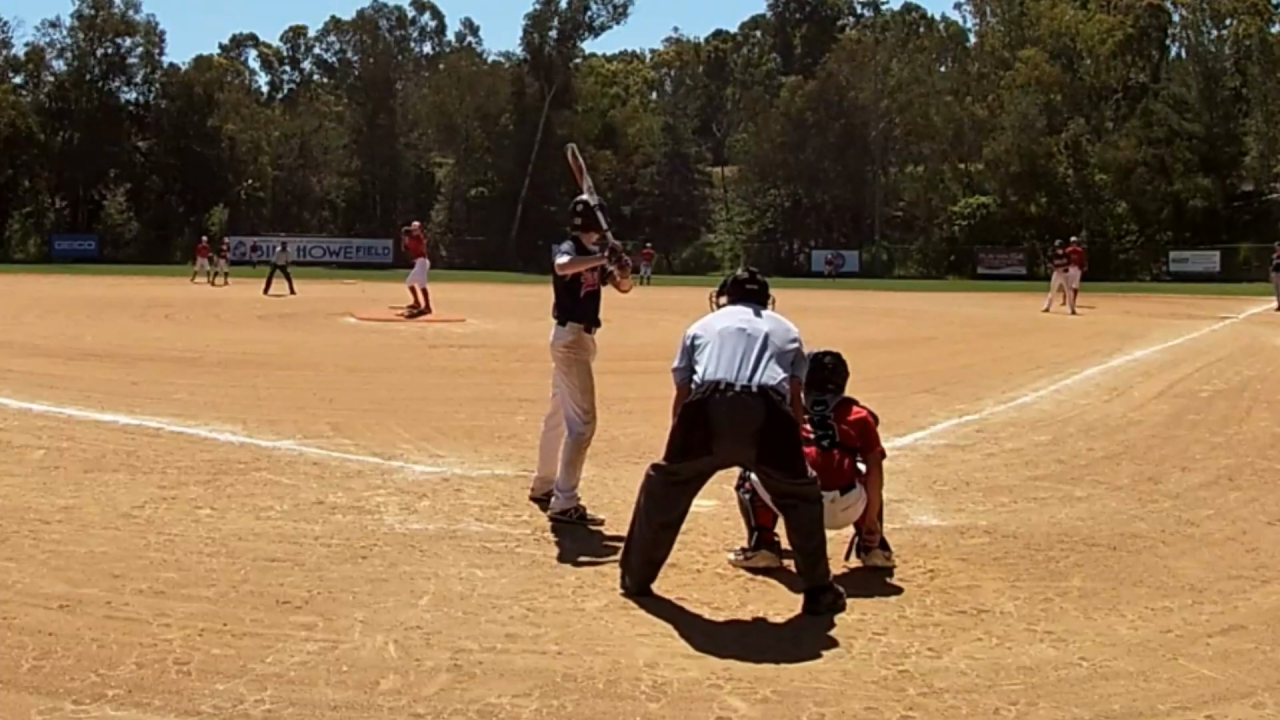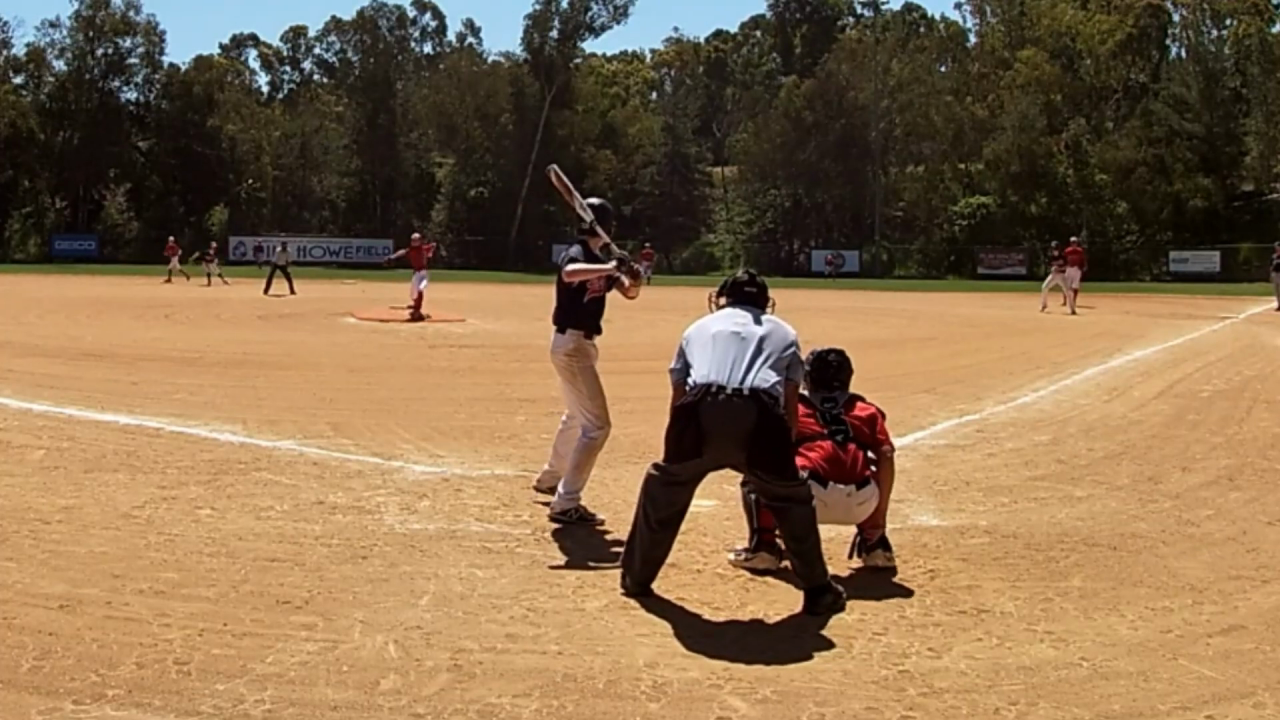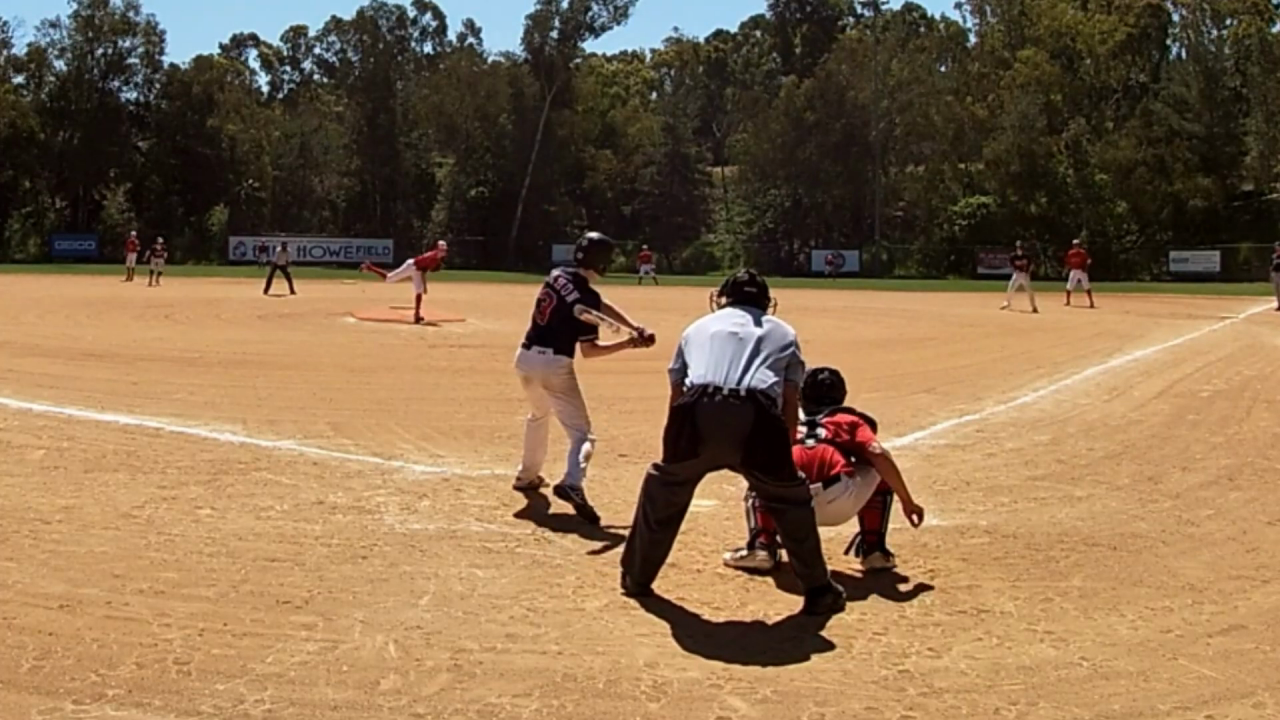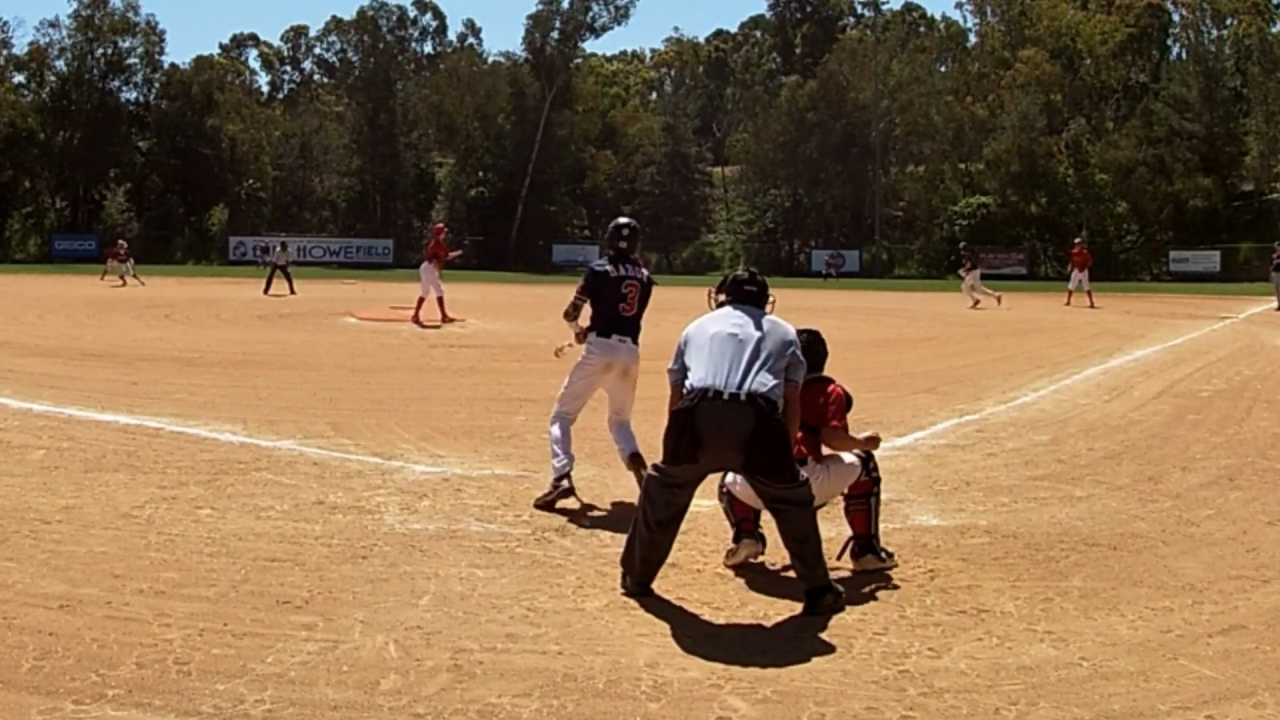
dt=0.7s
person 1, frame 1
left shoulder: (703, 325)
right shoulder: (786, 329)
left elbow: (681, 396)
right elbow: (795, 398)
left wrist: (682, 448)
right wrist: (790, 452)
left hip: (708, 412)
right hip: (768, 417)
left knee: (664, 485)
right knee: (801, 495)
left ankle: (636, 577)
right ankle: (819, 592)
person 1, frame 2
left shoulder: (699, 327)
right shoulder: (783, 332)
left elbow: (678, 396)
right elbow: (790, 404)
left wrist: (684, 449)
right wrist: (780, 454)
left hip: (700, 414)
right hip: (760, 419)
left knee: (664, 486)
right knee: (792, 497)
left ankle: (636, 578)
right ankle: (818, 591)
person 1, frame 3
left shoulder: (698, 327)
right shoulder: (783, 333)
left elbow: (676, 395)
right elbow: (789, 404)
left wrist: (682, 450)
right wrist: (781, 454)
left hip: (697, 415)
right hip: (757, 420)
left knee: (663, 488)
right knee: (791, 498)
left ankle: (636, 577)
right ankle: (819, 591)
person 1, frame 4
left shoulder: (698, 326)
right shoulder: (784, 332)
left elbow: (676, 393)
right elbow: (791, 401)
left wrist: (677, 449)
right wrist: (782, 453)
left hip: (698, 417)
right hip: (757, 422)
left knee: (662, 489)
right knee: (792, 499)
left ankle: (636, 577)
right ankle: (819, 591)
person 2, frame 1
left shoulder: (593, 254)
right shoulder: (568, 249)
left elbow: (623, 288)
right elbow: (561, 267)
left wrist: (623, 271)
right wrist: (601, 258)
left hip: (578, 338)
right hip: (571, 339)
left knee: (559, 415)
right knee: (581, 421)
left ankle: (543, 485)
right ankle: (564, 504)
person 2, frame 2
left shoulder: (598, 260)
right shoulder: (577, 254)
left elbow: (629, 293)
right elbow: (569, 275)
left wrist: (633, 278)
right wrist: (611, 268)
left hip: (578, 344)
right hip: (572, 345)
left knee: (577, 417)
right knee: (597, 425)
left ankle: (550, 478)
right ankle: (565, 504)
person 2, frame 3
left shoulder: (557, 275)
right shoulder: (586, 297)
right elbow: (589, 352)
left wrist: (635, 328)
right wrist: (629, 343)
left hip: (526, 359)
right hip: (555, 365)
left knee: (539, 416)
right knee: (581, 433)
left ankle: (527, 475)
right ankle: (572, 485)
person 2, frame 4
left shoulder: (598, 269)
right shoulder: (646, 277)
left elbow: (570, 314)
left wrist: (579, 330)
left hip: (598, 350)
right hip: (629, 352)
left knee: (562, 416)
right knee: (618, 420)
left ankle: (561, 478)
right ankle: (633, 456)
person 3, frame 1
right shoulder: (859, 415)
right elbow: (875, 467)
right wrist: (872, 520)
right hip: (846, 509)
left knee: (749, 475)
right knee: (868, 477)
left ankle: (762, 547)
right ankle: (874, 549)
person 3, frame 2
right shoulder: (867, 410)
right elbow: (886, 456)
right wrist: (880, 514)
right hip: (860, 505)
left ankle: (762, 548)
right ankle: (876, 548)
person 3, frame 3
right shoulder: (850, 420)
right elbow: (878, 454)
right wrist: (907, 502)
right hip: (837, 502)
right knee: (878, 471)
left ankle: (760, 547)
right ankle: (874, 550)
person 3, frame 4
right shoulder: (829, 391)
right elbow: (835, 439)
right wrist: (863, 441)
right hip: (804, 481)
left knee: (731, 481)
right knee: (863, 463)
left ankle: (746, 537)
right ankle: (866, 551)
